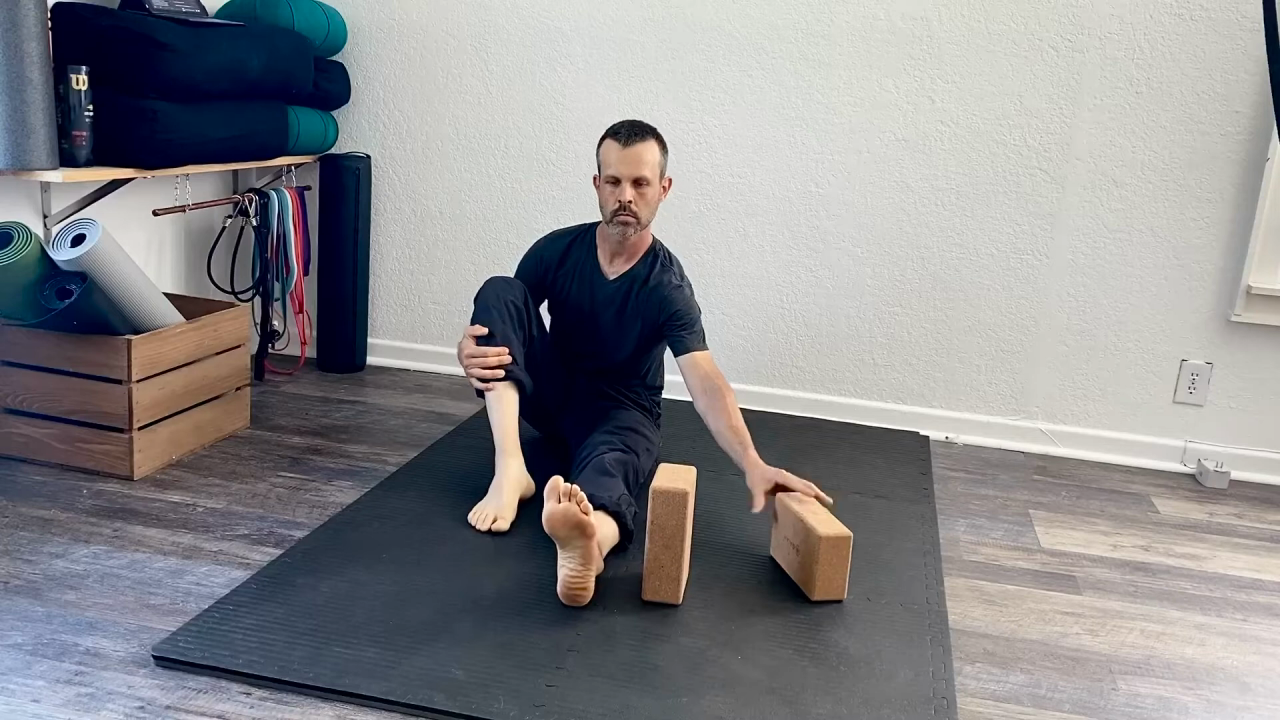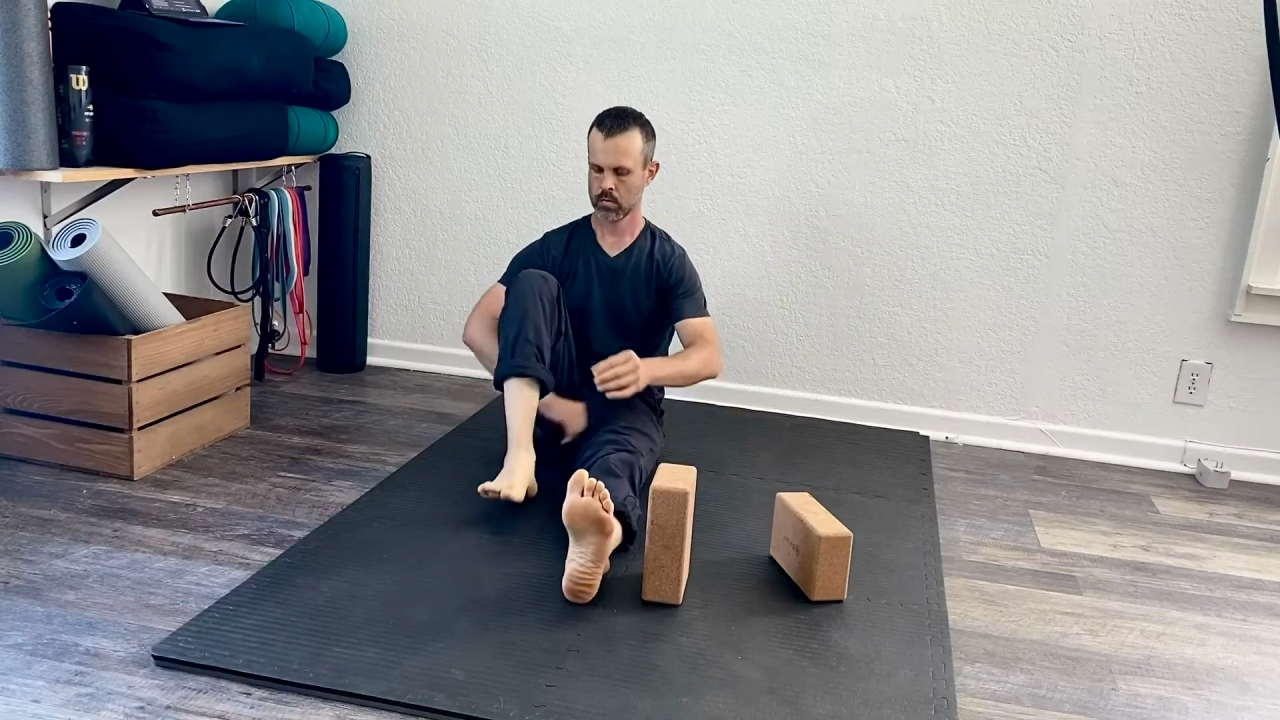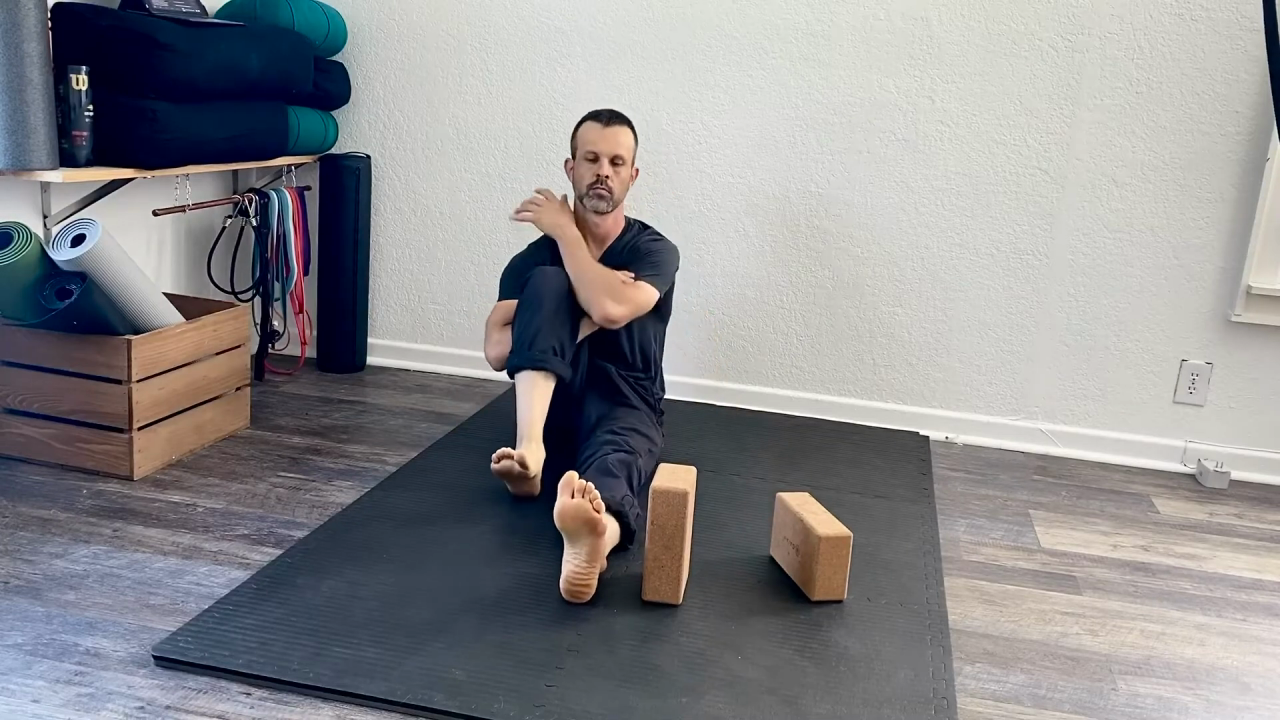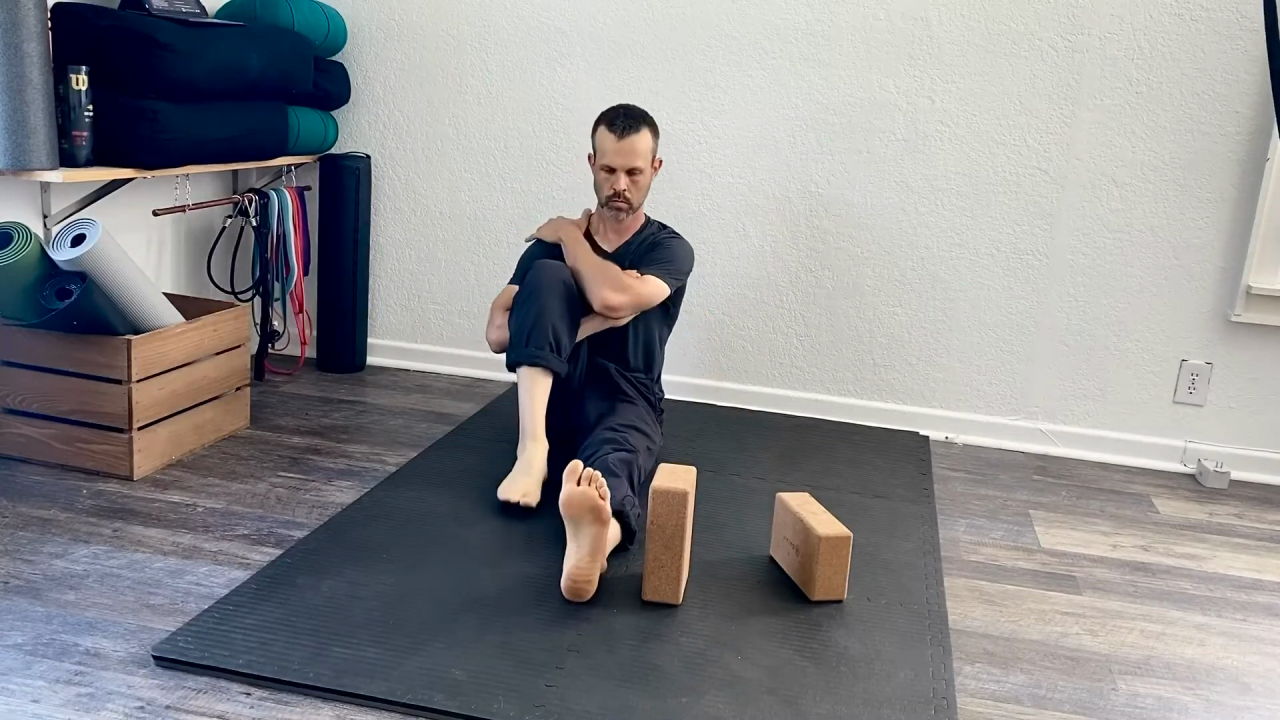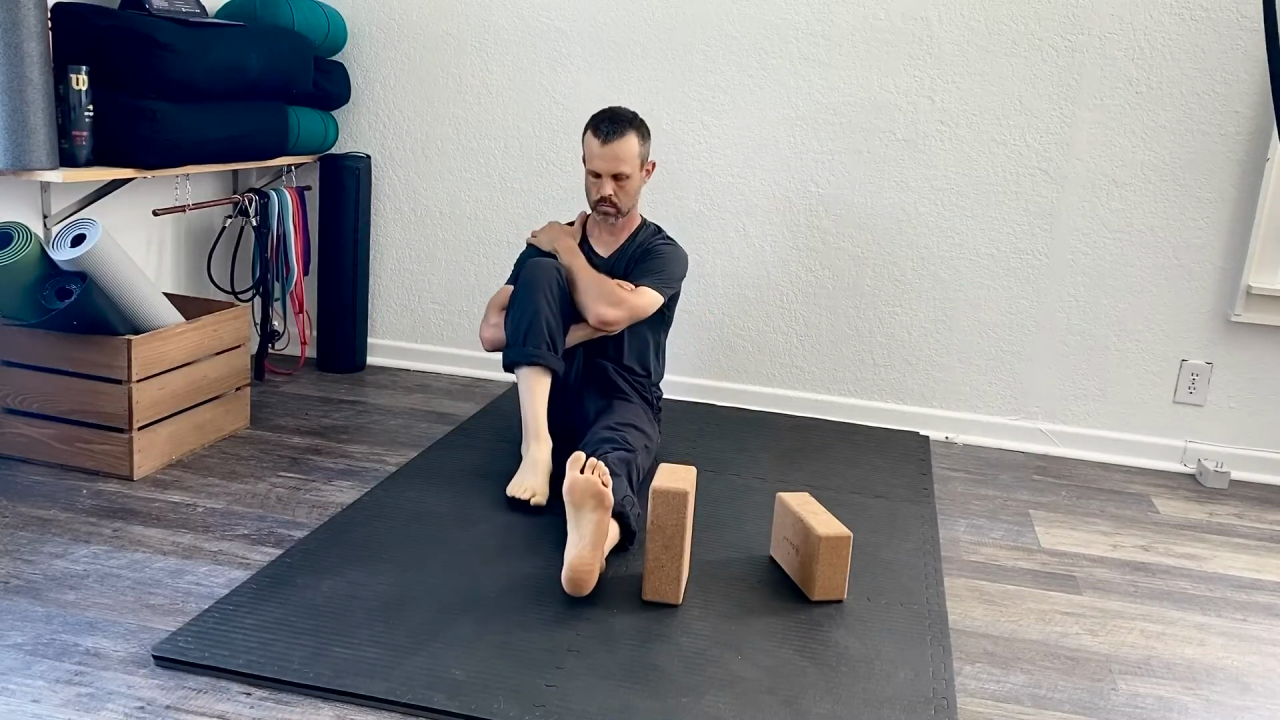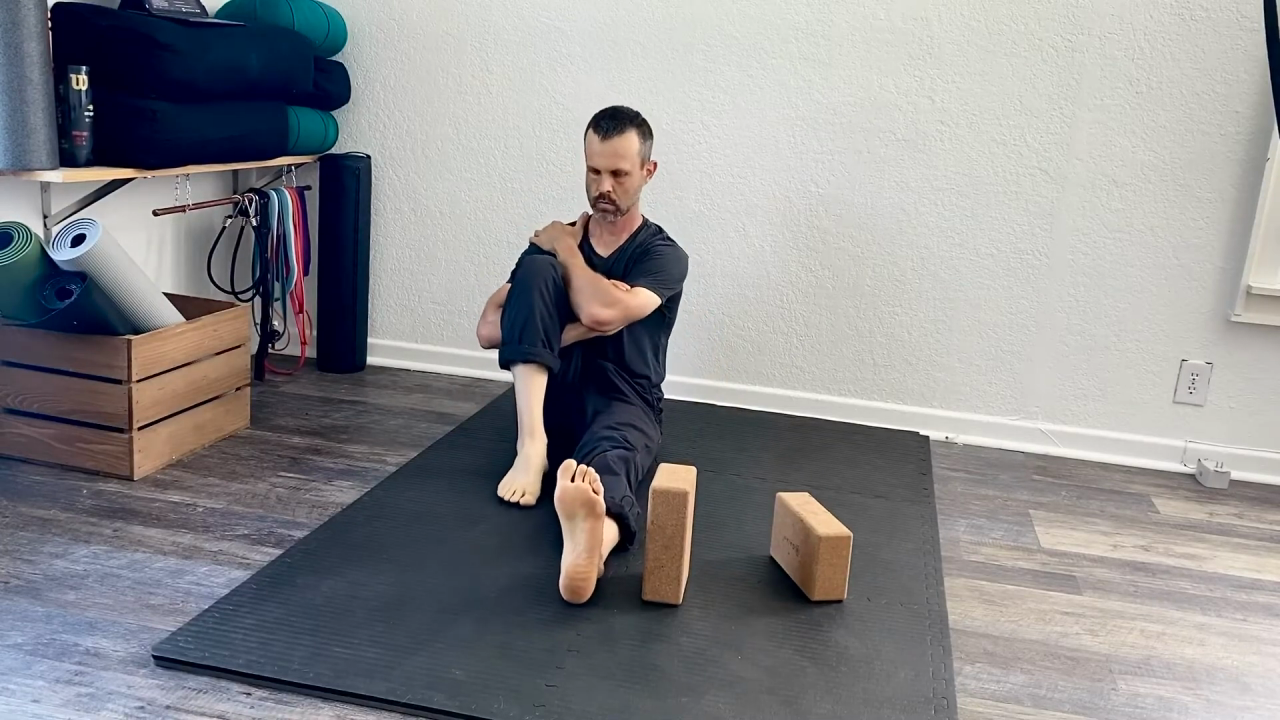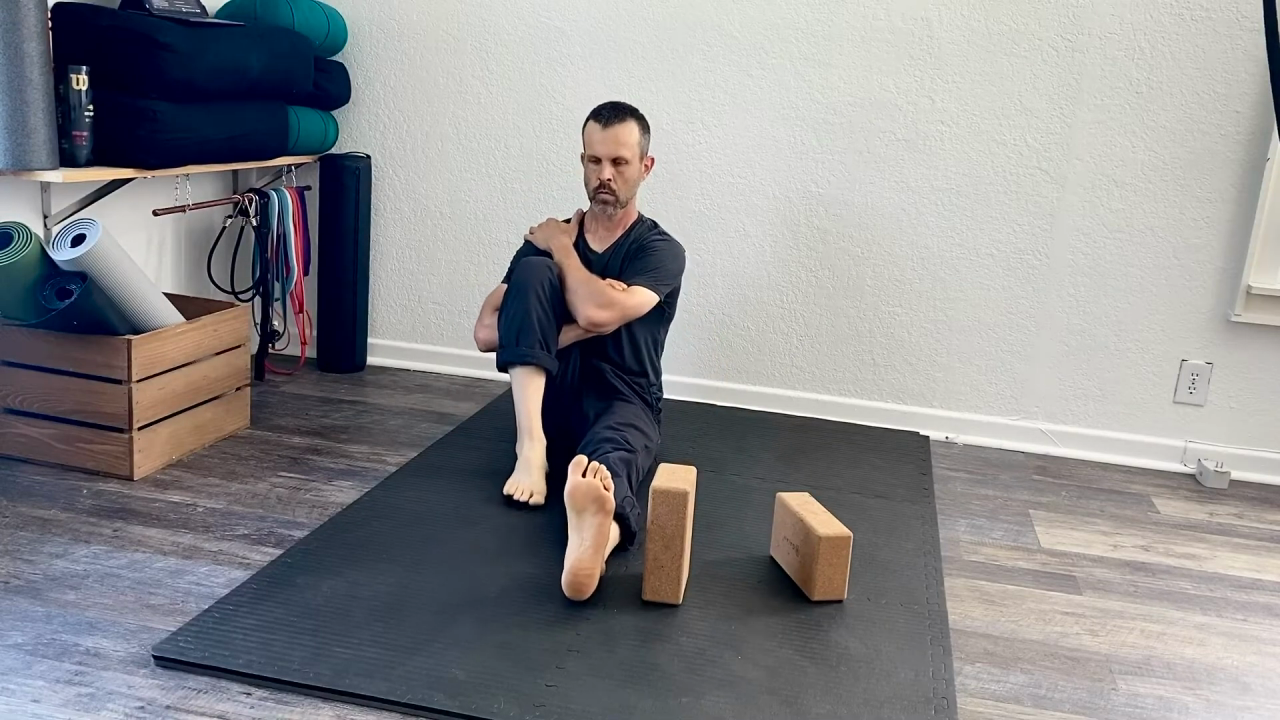
dt=0.7s
person 1, frame 1
left shoulder: (667, 286)
right shoulder: (556, 250)
left elbow: (705, 383)
right elbow: (499, 315)
left wrist: (753, 466)
right wrist: (470, 350)
left hip: (621, 407)
right hip: (551, 393)
left knee: (608, 466)
right knee: (498, 291)
left ankle: (587, 543)
right ankle: (510, 469)
person 1, frame 2
left shoulder: (668, 261)
right shoulder: (553, 248)
left elbow: (709, 358)
right elbow: (477, 329)
left wrist: (645, 369)
right wrist: (538, 394)
left hip: (626, 408)
right hip: (553, 404)
left knee: (611, 470)
right knee: (533, 284)
left ankle: (594, 544)
right ankle: (521, 456)
person 1, frame 3
left shoulder: (654, 250)
right shoulder: (532, 257)
left elbow: (612, 309)
right elbow: (497, 351)
left wrist: (563, 229)
right wrist: (586, 318)
left hip: (626, 407)
right hip: (554, 403)
left knee: (609, 470)
right knee: (547, 283)
left ankle: (592, 543)
right ankle: (530, 448)
person 1, frame 4
left shoulder: (669, 249)
right shoulder: (550, 245)
left elbow: (612, 298)
right elbow: (497, 333)
left wrist: (571, 237)
right wrist: (593, 321)
left hip: (624, 406)
right hip: (555, 400)
left knee: (610, 469)
right knee: (548, 275)
left ankle: (591, 544)
right ankle: (532, 448)
person 1, frame 5
left shoulder: (663, 255)
right shoulder: (548, 245)
left elbow: (607, 312)
right elbow: (491, 332)
left wrist: (566, 247)
right wrist: (587, 329)
left hip: (623, 405)
right hip: (553, 400)
left knee: (611, 461)
right knee: (540, 273)
left ankle: (591, 543)
right ankle: (537, 446)
person 1, frame 6
left shoulder: (663, 255)
right shoulder: (550, 245)
left elbow: (601, 311)
right elbow: (488, 329)
left wrist: (567, 248)
right wrist: (582, 328)
left hip: (622, 404)
right hip: (552, 399)
left knee: (606, 465)
right knee: (537, 271)
left ankle: (591, 543)
right ankle: (532, 443)
person 1, frame 7
left shoulder: (661, 251)
right shoulder: (544, 242)
left elbow: (598, 312)
right elbow: (486, 332)
left wrist: (561, 247)
right wrist: (581, 329)
left hip: (623, 404)
right hip: (551, 399)
left knee: (609, 463)
right knee: (533, 272)
left ankle: (591, 544)
right ankle: (532, 446)
